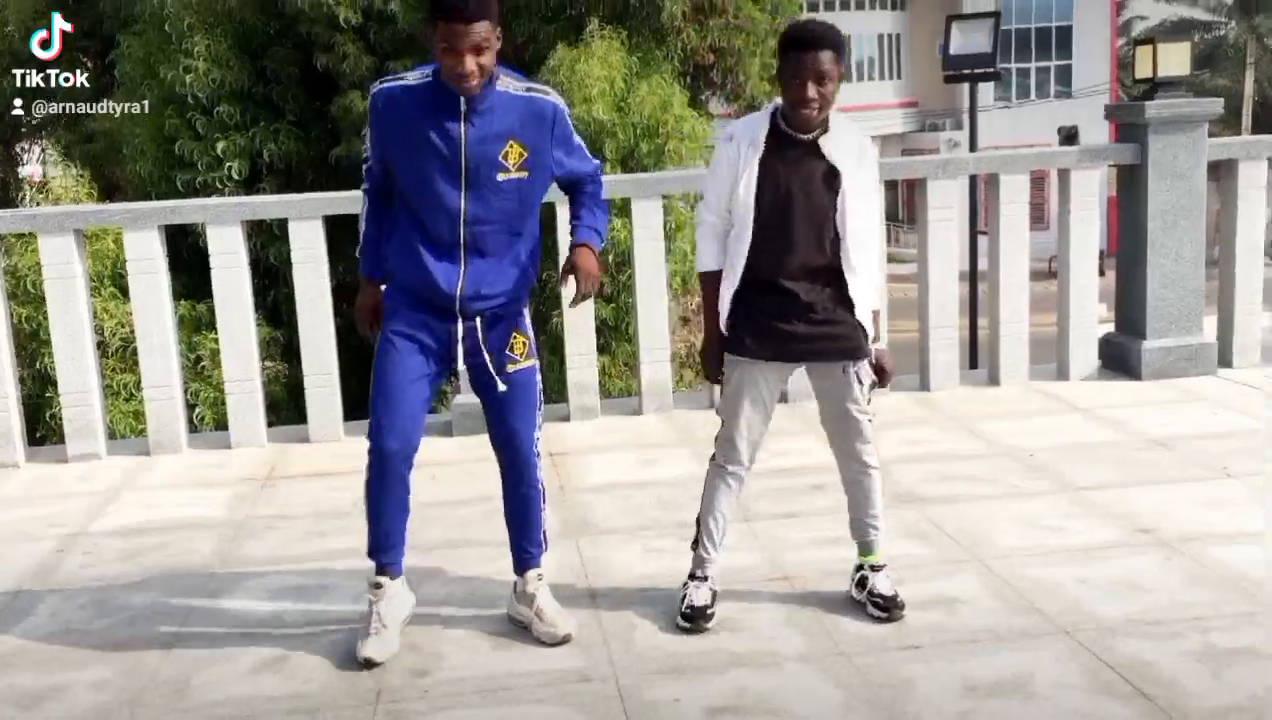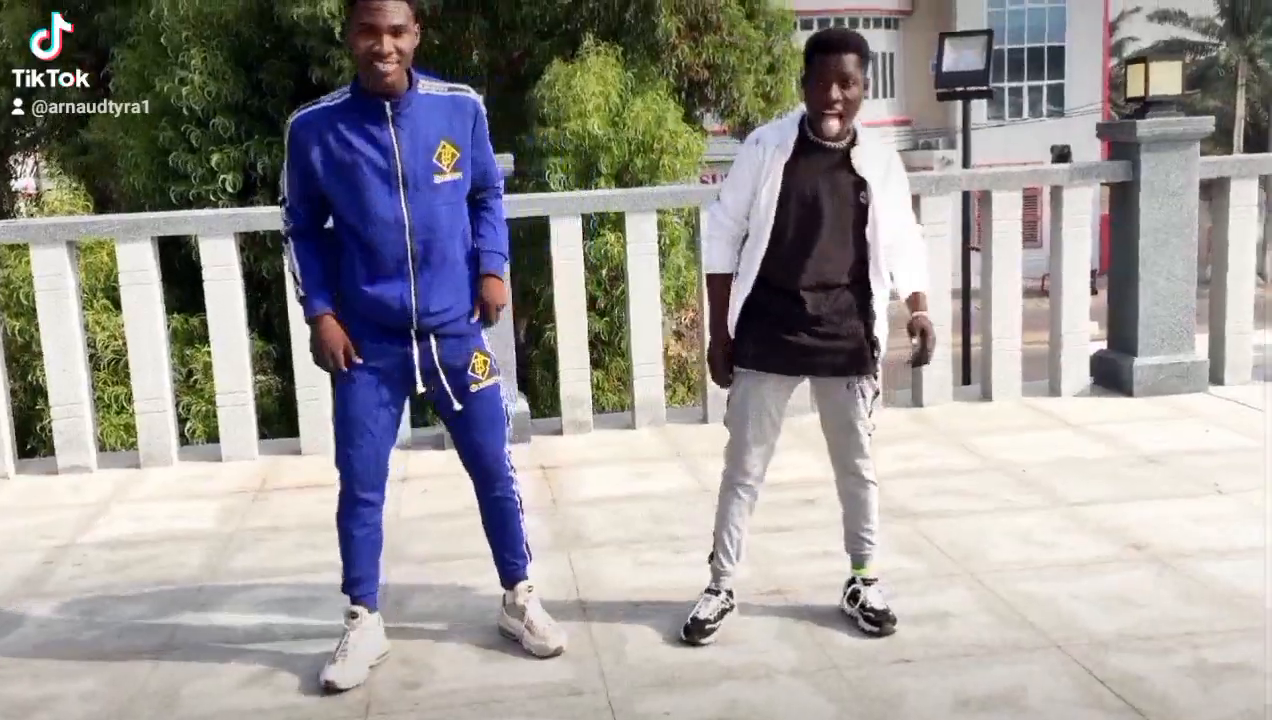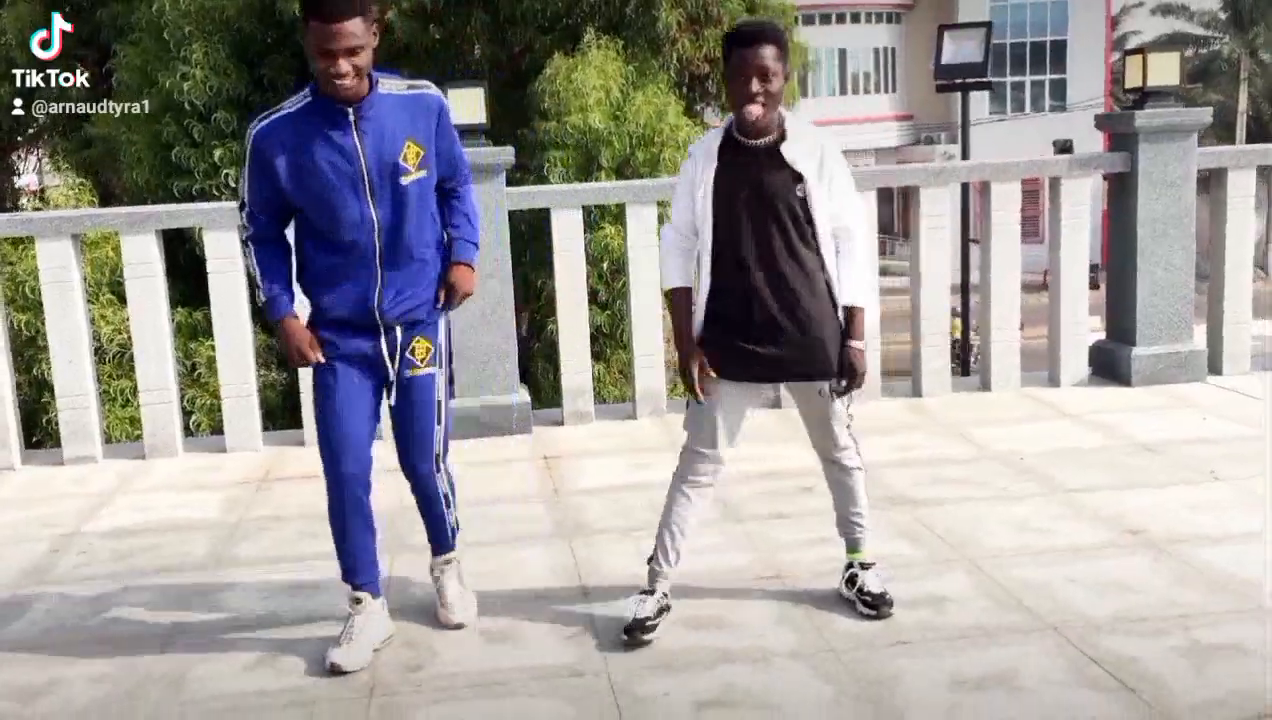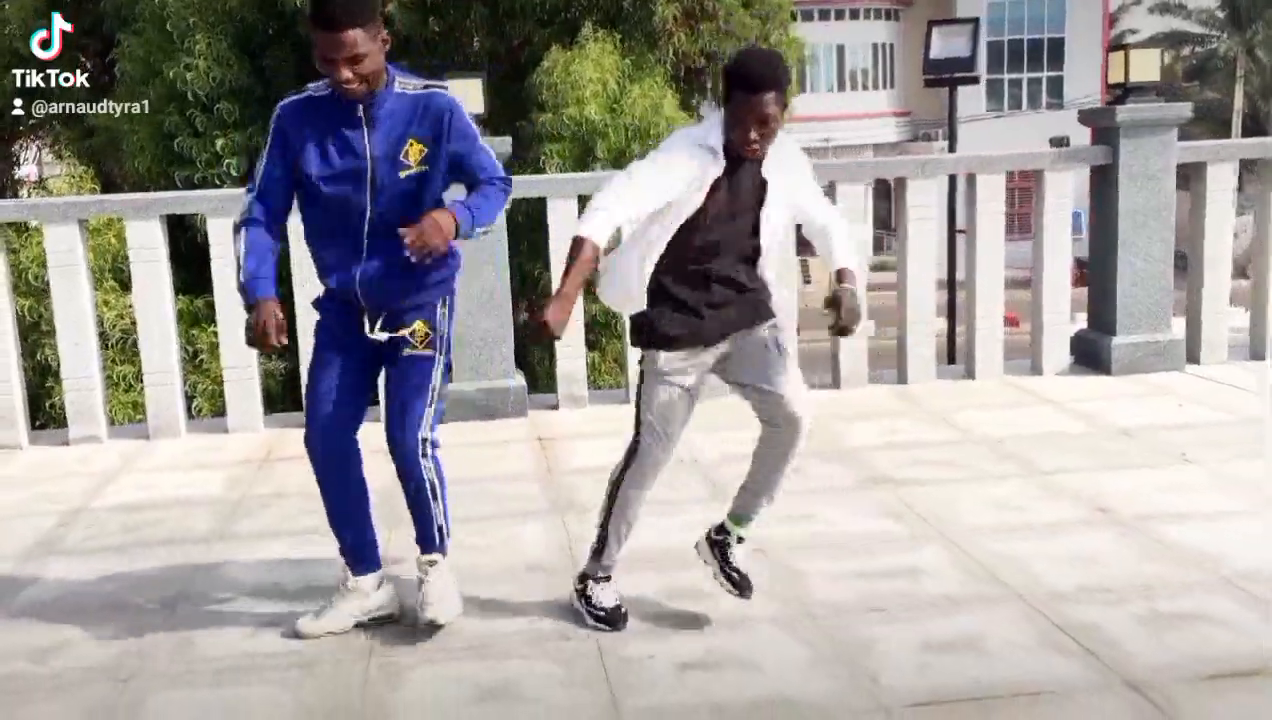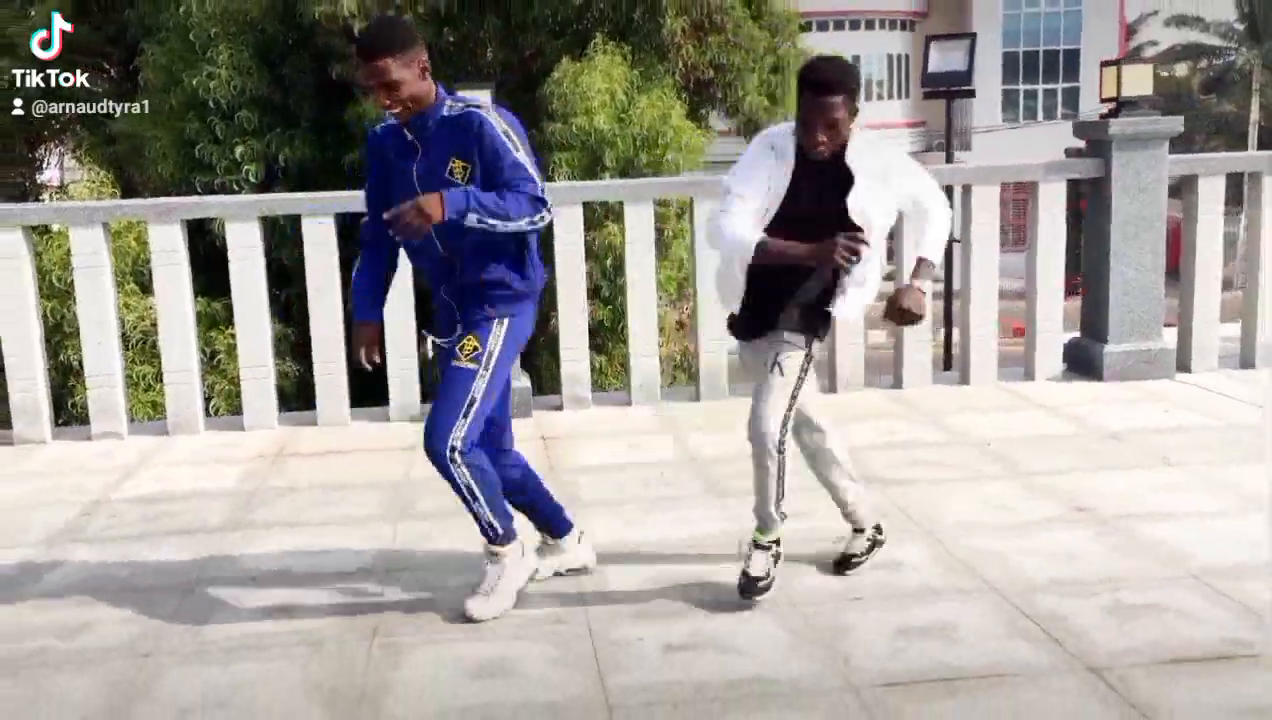
dt=0.4s
person 1, frame 1
left shoulder: (540, 109)
right shoulder: (391, 102)
left elbow: (586, 179)
left wrist: (587, 239)
right wrist: (371, 277)
left hip: (501, 312)
right hip: (414, 311)
left knee: (520, 451)
right knee: (390, 446)
left ankle: (528, 587)
right ankle: (389, 588)
person 1, frame 2
left shoulder: (460, 109)
right shoulder: (313, 128)
left elbow: (488, 194)
right elbow: (302, 228)
left wrist: (492, 267)
right wrist: (320, 311)
left hip: (455, 328)
right hip: (369, 338)
left knee: (493, 469)
right knee: (361, 483)
left ankle: (518, 599)
right ankle: (363, 623)
person 1, frame 3
left shoulder: (423, 105)
right shoulder: (274, 136)
left elbow: (457, 184)
right elbow: (261, 233)
left wrist: (463, 255)
right wrist: (281, 315)
left hip: (419, 318)
right hip: (339, 335)
left knee: (423, 461)
right knee: (348, 473)
left ankle: (445, 563)
right ankle: (367, 607)
person 1, frame 4
left shoulder: (435, 107)
right shoulder: (296, 116)
left elbow: (494, 184)
right elbow: (264, 212)
left wrist: (455, 219)
right wrist: (260, 296)
left hip: (419, 298)
right hip: (344, 306)
left knee: (410, 435)
right knee: (326, 440)
left ankle: (436, 569)
right ankle: (364, 582)
person 1, frame 5
left shoulder: (480, 122)
right shoulder: (383, 142)
left elbow: (535, 208)
right elbow: (382, 234)
left wrist: (450, 206)
right wrist: (366, 311)
left hip: (500, 306)
right hip: (454, 308)
left knee: (447, 442)
right knee: (480, 444)
left ankle: (507, 550)
right ankle: (566, 540)
person 2, frame 1
left shoulder: (857, 149)
right shoulder: (741, 141)
left elbow: (866, 248)
right elbow: (713, 235)
left wrist: (875, 338)
right wrist: (712, 328)
left hip: (837, 325)
right hip: (756, 327)
left knee: (857, 449)
right knee: (733, 452)
left ankle: (870, 565)
right ankle: (702, 574)
person 2, frame 2
left shoulder: (882, 163)
right shoulder: (765, 147)
left elbow: (904, 246)
right elbow: (722, 233)
left wrist: (918, 312)
right wrist: (719, 329)
left hip: (846, 338)
right hip: (765, 335)
left knee: (855, 463)
right knee: (744, 465)
left ankle: (862, 580)
right ankle: (720, 586)
person 2, frame 3
left shoulder: (818, 156)
right shoulder: (704, 156)
left elbow: (853, 248)
right elbow: (679, 248)
left wrist: (854, 339)
right wrist: (688, 342)
left hip: (812, 338)
right hip: (729, 342)
left knee: (839, 453)
right knee: (700, 463)
left ankle: (859, 564)
right ankle: (657, 585)
person 2, frame 4
left shoulder: (788, 163)
right shoulder: (689, 152)
left elbow: (825, 221)
right elbow: (611, 207)
left wrist: (845, 285)
right wrist: (565, 294)
left hip: (747, 312)
right hip: (675, 320)
left knee: (789, 414)
right knee: (650, 454)
left ankle: (728, 535)
right ankle: (597, 578)
person 2, frame 5
left shoulder: (881, 164)
right shoulder: (770, 148)
left elbow: (935, 210)
right elbow: (728, 231)
left wrist: (918, 281)
right wrist: (808, 252)
left hip: (804, 315)
right hip: (758, 306)
left knee: (766, 426)
right knee: (806, 429)
left ankle: (765, 542)
right ankle: (864, 525)
